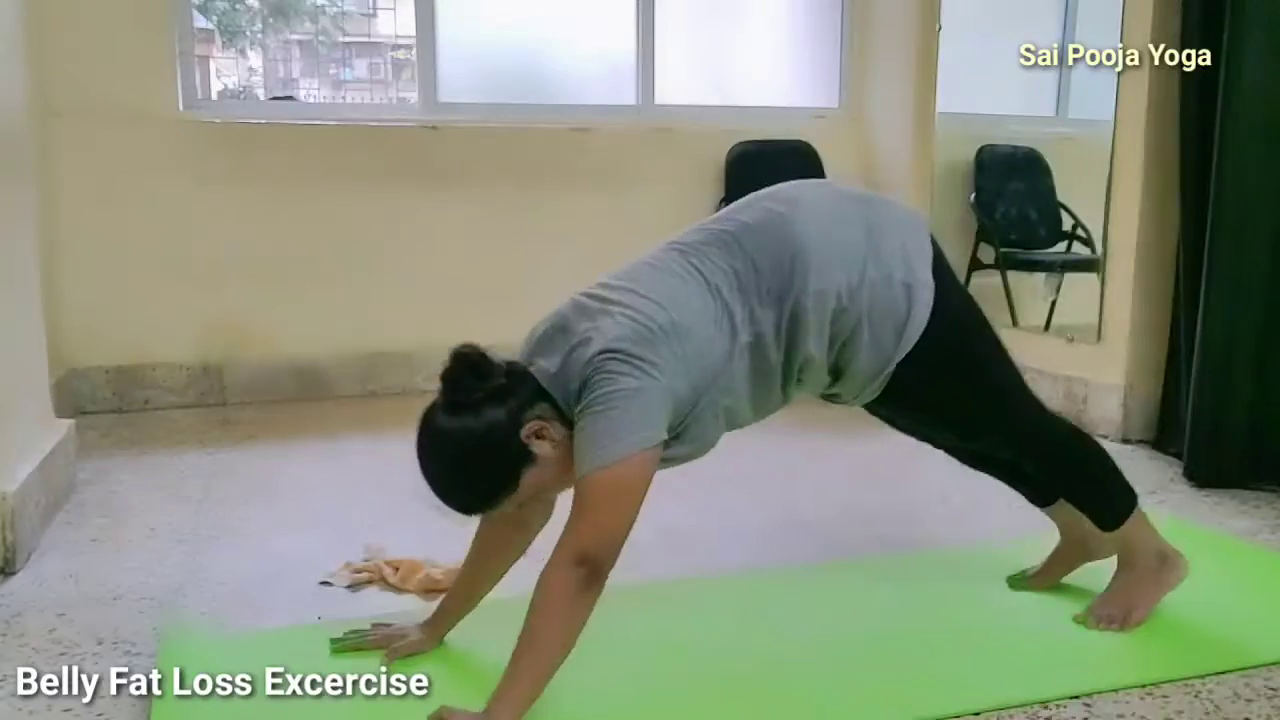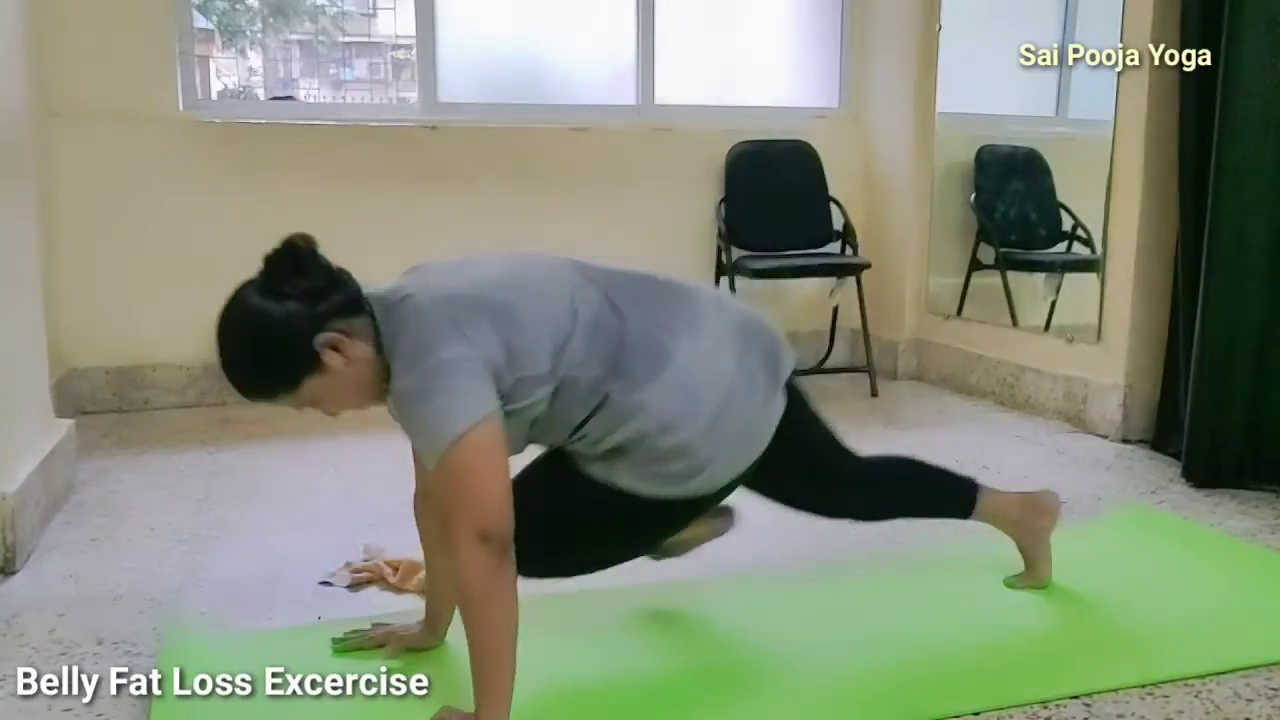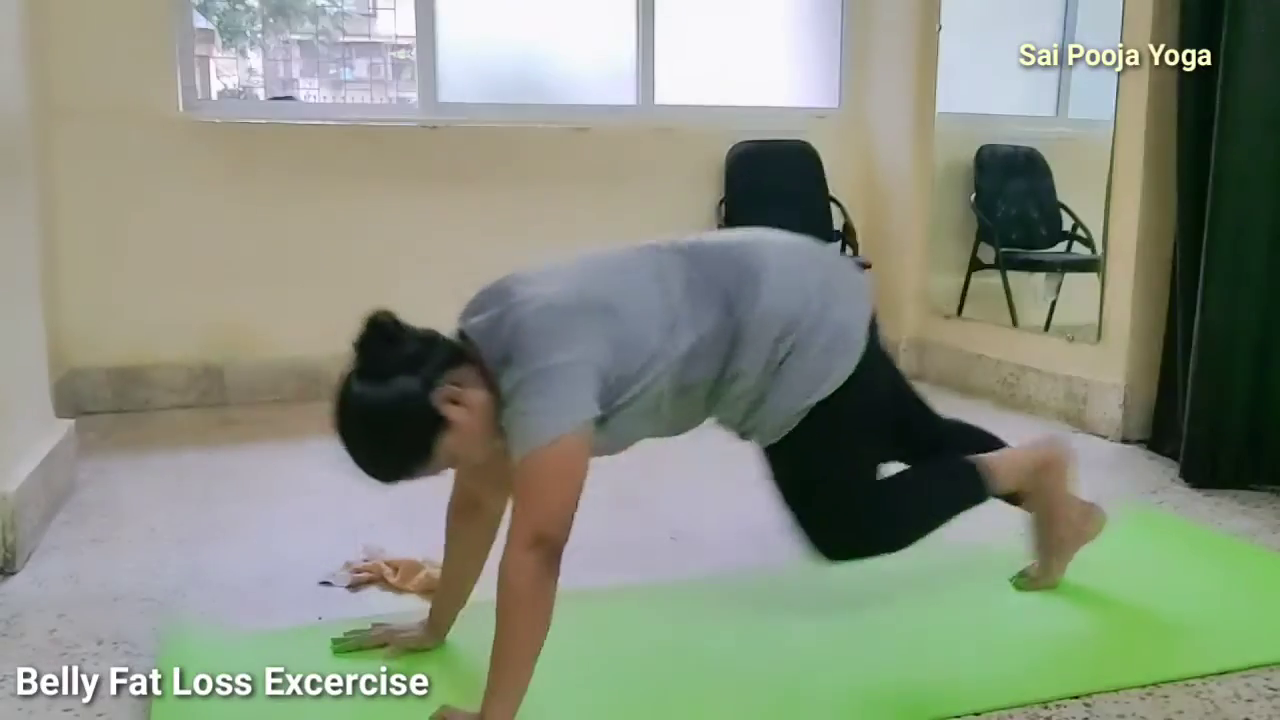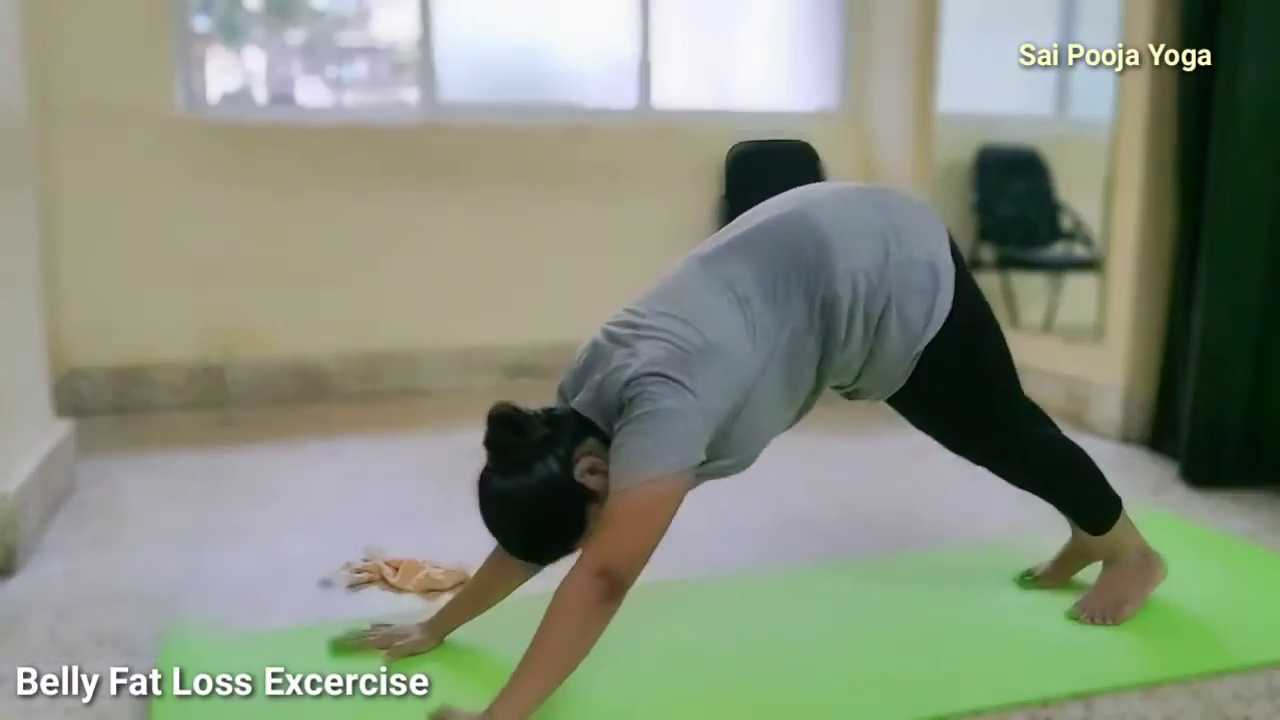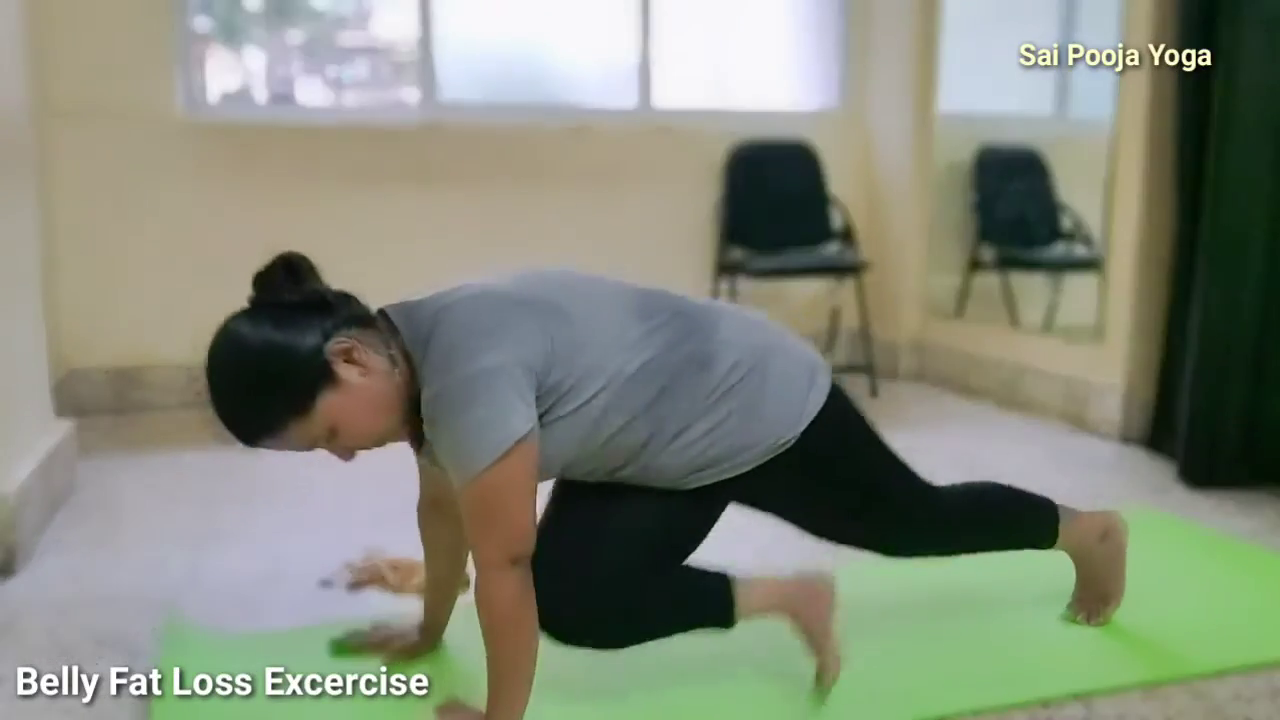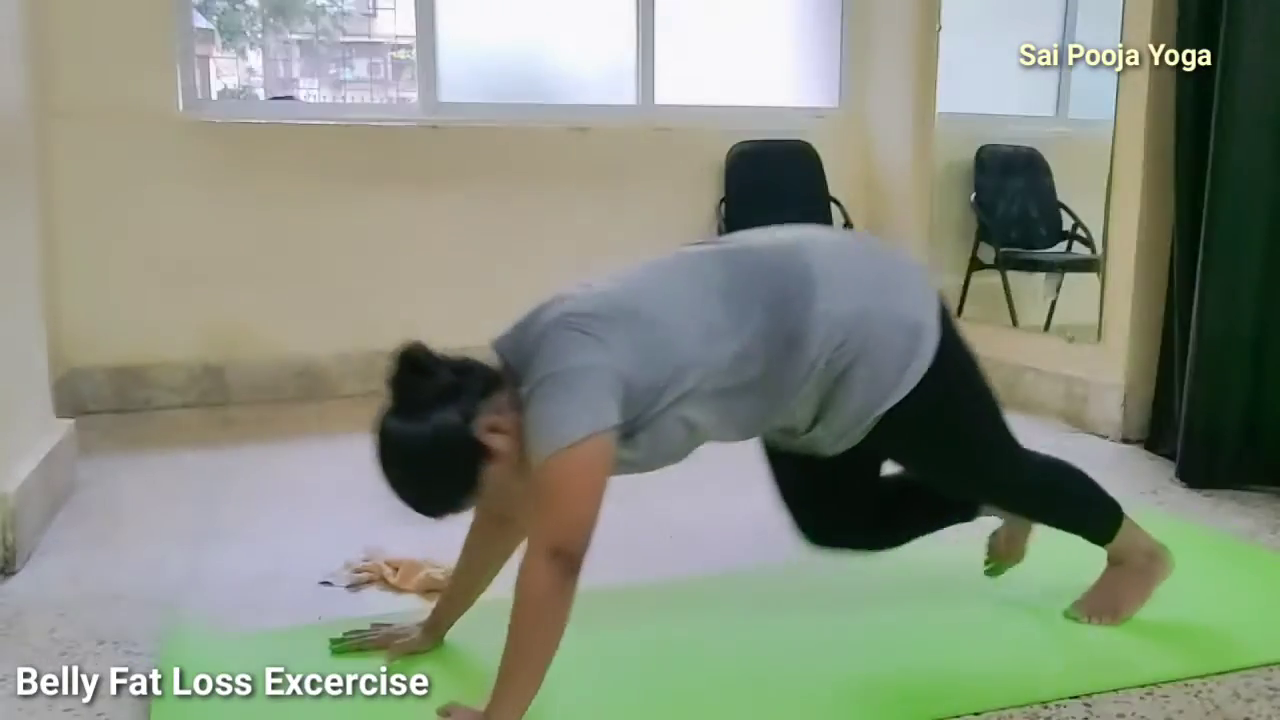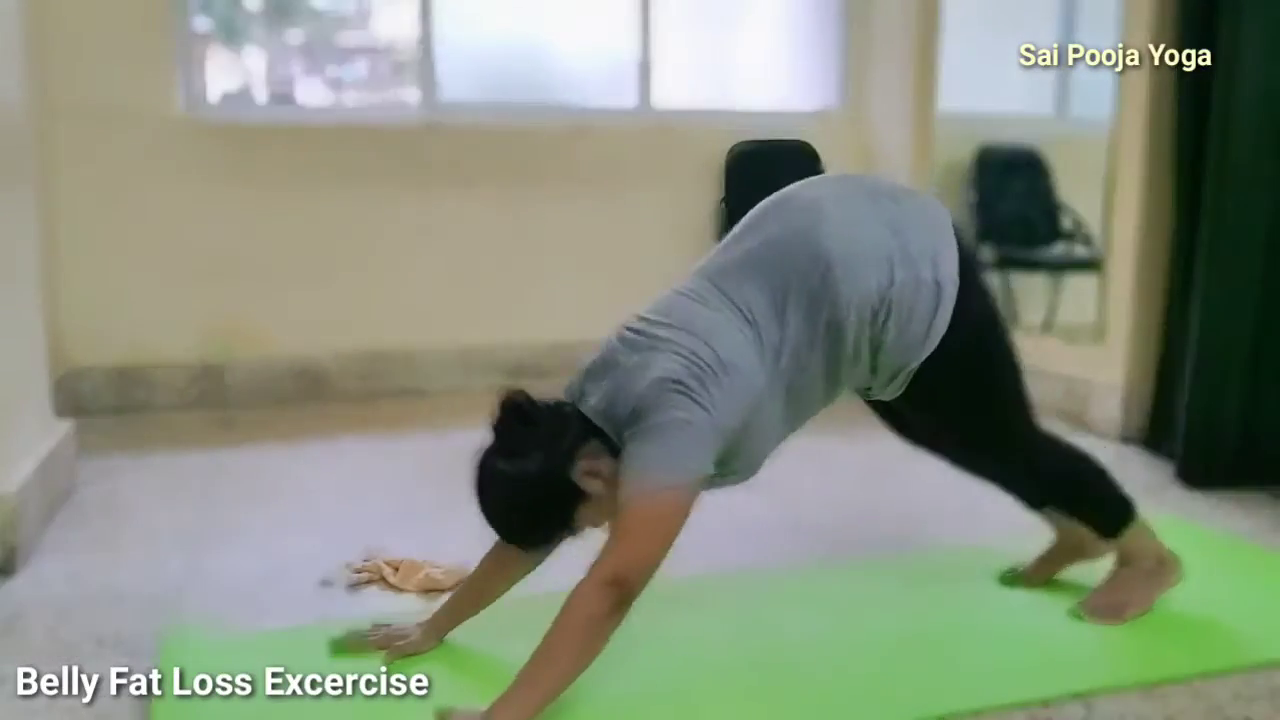
dt=0.7s
person 1, frame 1
left shoulder: (615, 387)
right shoulder: (534, 379)
left elbow: (583, 561)
right elbow: (514, 518)
right wrist: (434, 626)
left hip: (867, 280)
right hip: (815, 245)
left knee: (1006, 422)
right knee: (966, 428)
left ankle: (1150, 554)
right ankle: (1081, 533)
person 1, frame 2
left shoulder: (430, 361)
right shoulder: (402, 316)
left elbow: (481, 544)
right elbow: (436, 494)
right wrist: (430, 625)
left hip: (697, 417)
right hip: (730, 355)
left knee: (525, 530)
right knee: (844, 484)
left ankle: (680, 524)
right ankle: (1024, 511)
person 1, frame 3
left shoulder: (540, 376)
right shoulder: (472, 355)
left elbow: (534, 549)
right elbow: (479, 501)
right wrist: (432, 626)
left hip: (798, 331)
right hip: (776, 307)
left knee: (845, 528)
right knee: (911, 436)
left ankle: (1022, 471)
right ankle: (1068, 511)
person 1, frame 4
left shoulder: (660, 410)
right shoulder: (580, 414)
left elbow: (602, 581)
right elbow: (536, 528)
right wrist: (434, 627)
left hip: (893, 272)
right hip: (824, 249)
left knee: (999, 428)
right knee: (981, 426)
left ankle: (1131, 554)
right ankle: (1088, 534)
person 1, frame 5
left shoulder: (466, 367)
right shoulder: (406, 360)
left elbow: (505, 564)
right elbow: (443, 504)
right wrist: (428, 631)
left hip: (756, 407)
right hip: (652, 449)
left knee: (912, 521)
right knee: (572, 604)
left ankle: (1088, 532)
right ankle: (783, 598)
person 1, frame 6
left shoulder: (563, 385)
right shoulder: (508, 382)
left elbow: (553, 555)
right elbow: (504, 511)
right wrist: (431, 628)
left hip: (870, 330)
right hip: (801, 341)
left knee: (991, 466)
right knee: (832, 523)
left ankle: (1136, 550)
right ankle: (999, 504)
person 1, frame 7
left shoulder: (668, 424)
right shoulder: (584, 406)
left elbow: (612, 587)
right elbow: (535, 528)
right wrist: (435, 625)
left hip: (897, 271)
right hip: (839, 235)
left knee: (995, 440)
right knee: (942, 428)
left ankle: (1144, 553)
right ankle: (1079, 532)
